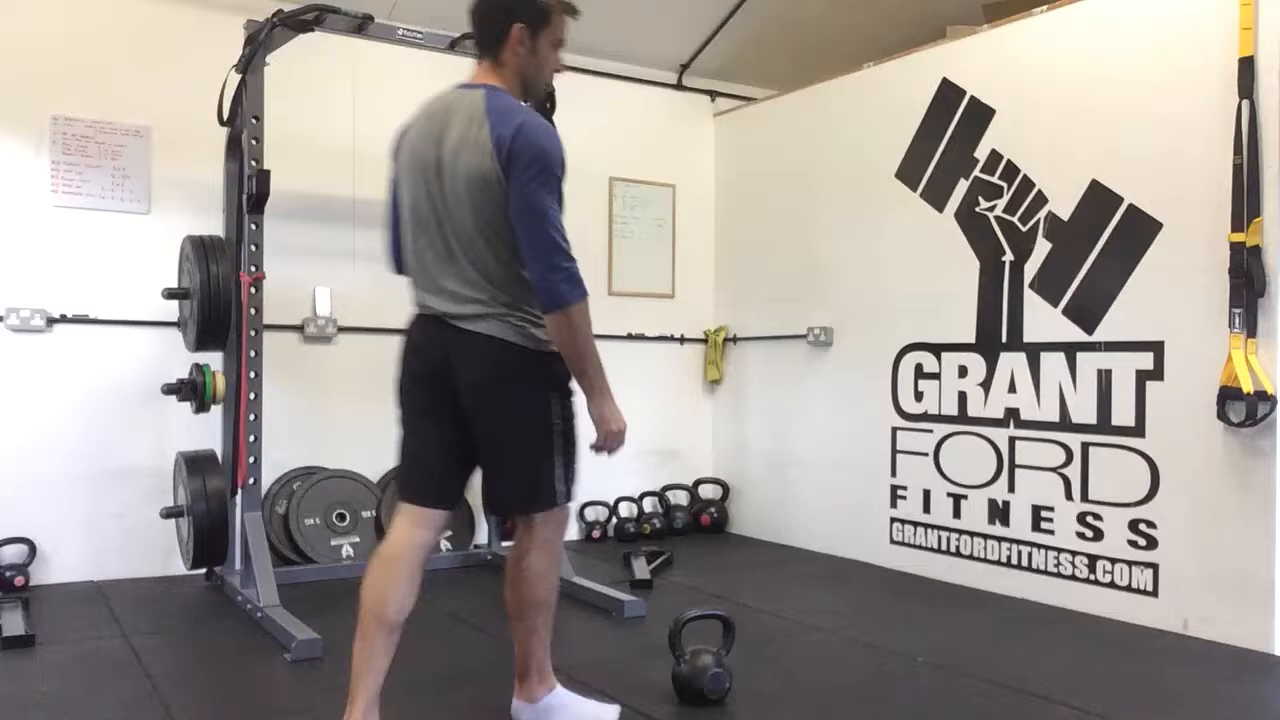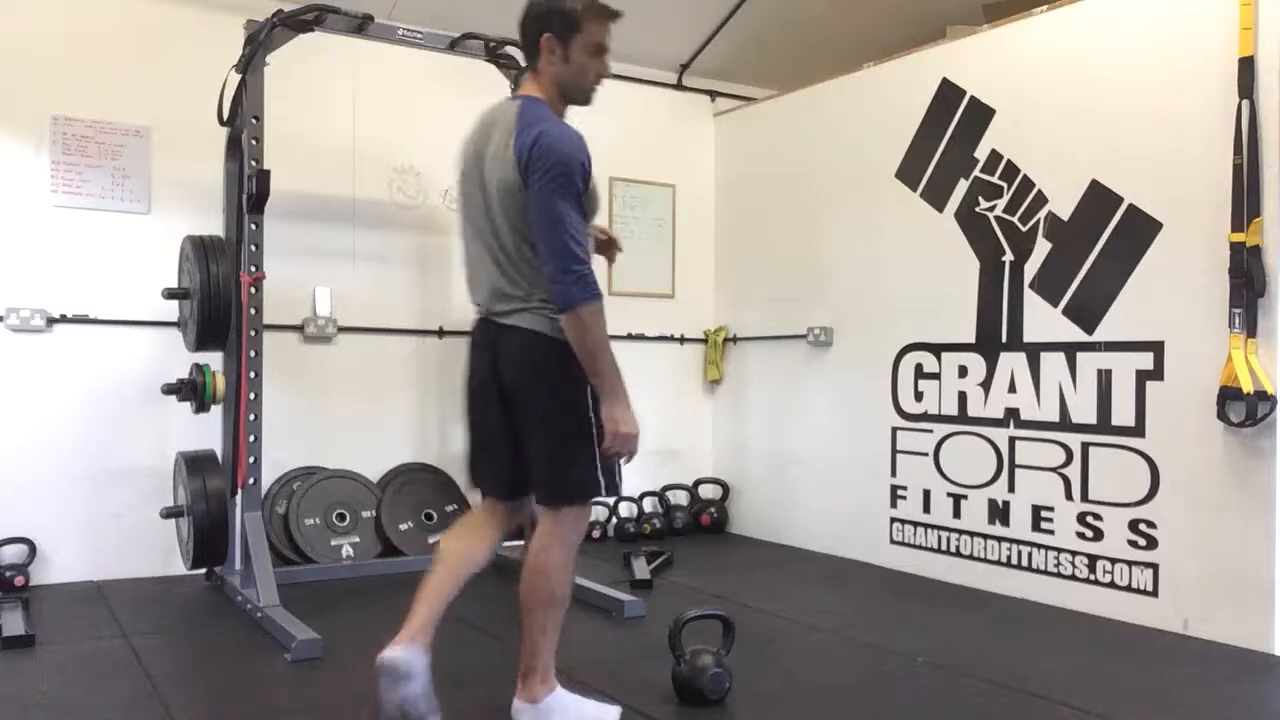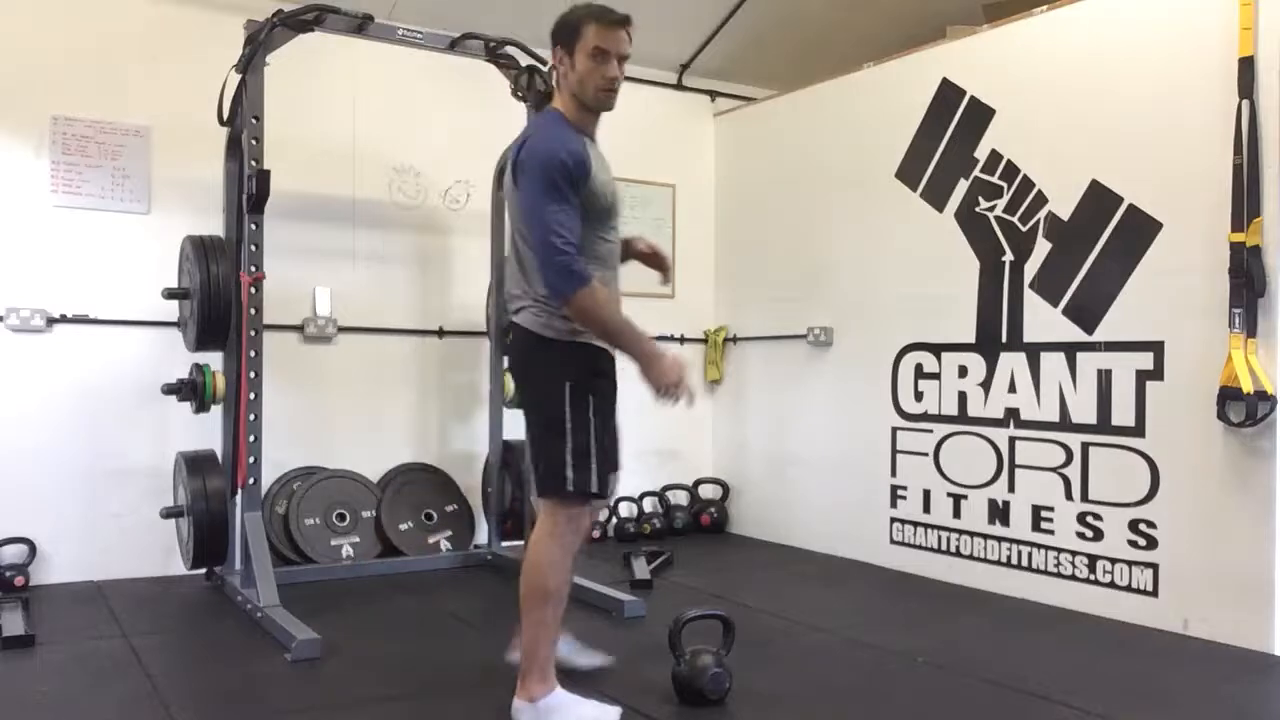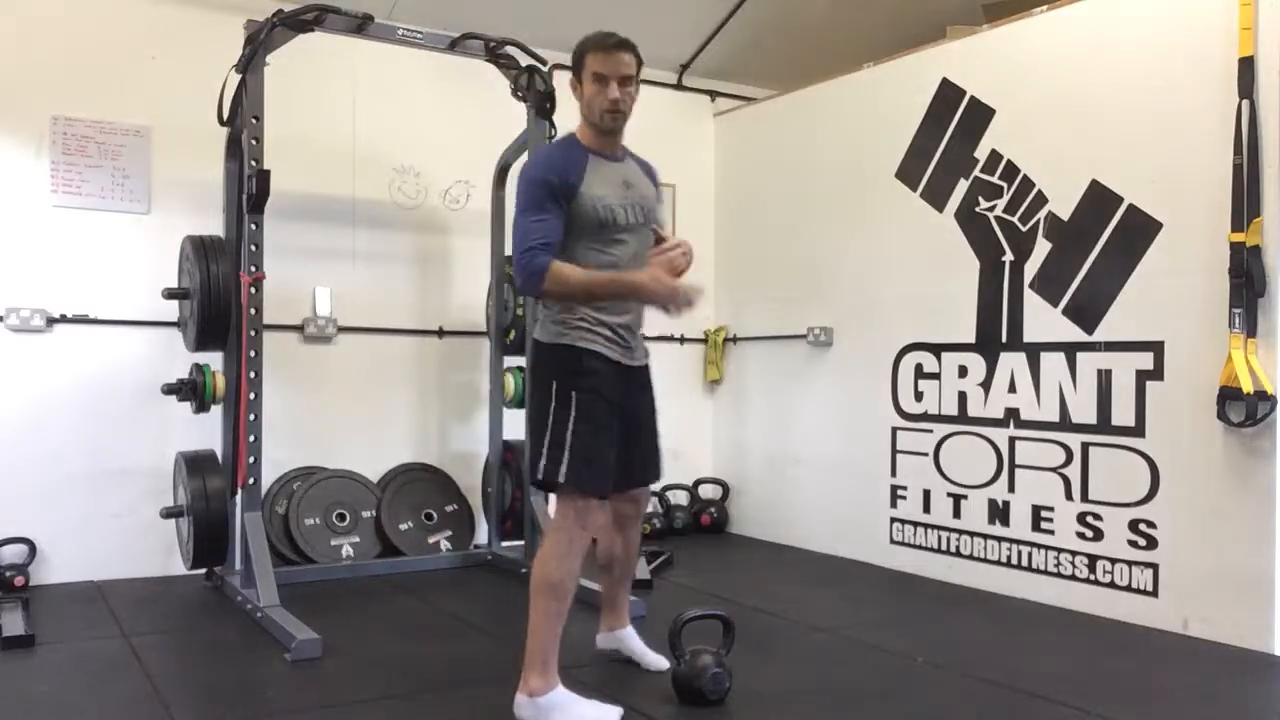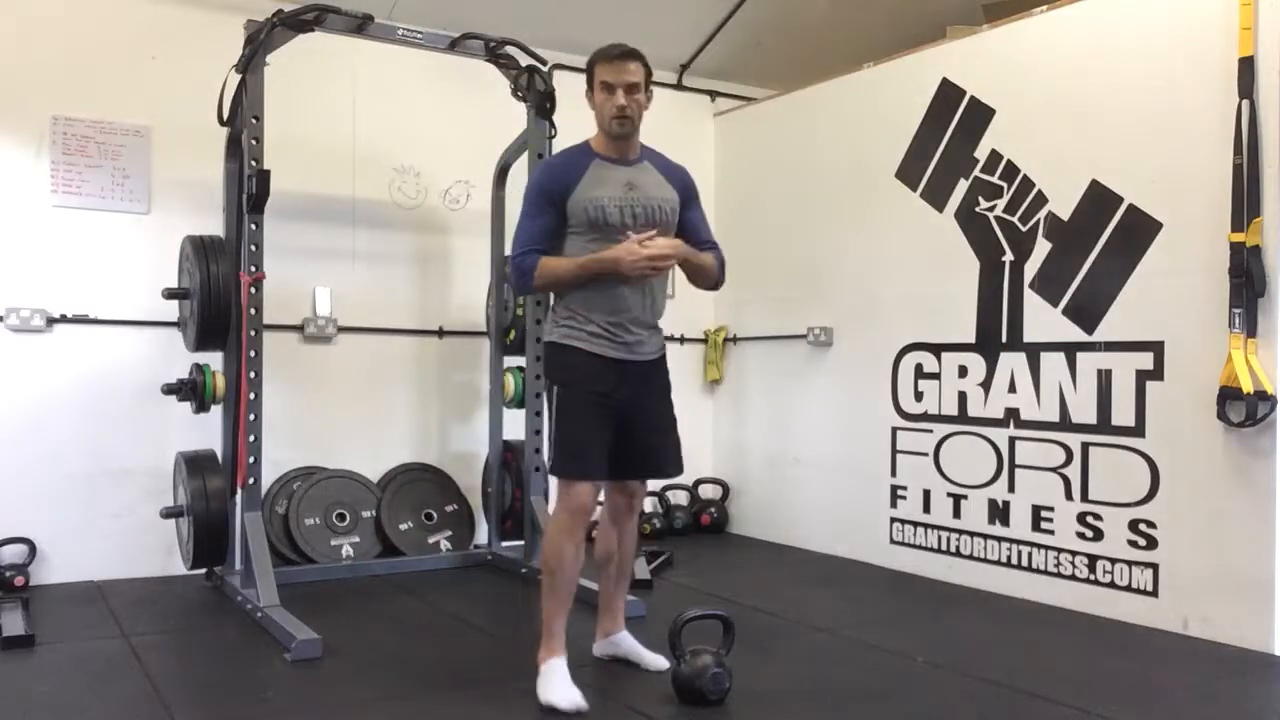
dt=0.2s
person 1, frame 1
left shoulder: (416, 127)
right shoulder: (526, 133)
right elbow: (552, 281)
right wrist: (599, 394)
left hip: (431, 343)
right hip: (509, 356)
left knee: (416, 522)
right knee: (539, 523)
person 1, frame 2
left shoulder: (495, 129)
right shoulder: (554, 142)
right elbow: (569, 284)
left wrist: (576, 237)
right wrist: (614, 397)
left hip: (494, 343)
right hip: (545, 349)
left knee: (497, 508)
right knee: (563, 515)
left ankle: (409, 645)
person 1, frame 3
left shoulder: (572, 146)
right shoulder: (550, 144)
right elbow: (560, 274)
left wrist: (632, 250)
right wrist: (648, 354)
left hip: (572, 350)
right hip: (561, 350)
left knee: (580, 502)
right knee: (567, 510)
left ankle: (536, 635)
person 1, frame 4
left shoulder: (643, 174)
right shoulder: (552, 168)
left elbow: (641, 265)
right elbow: (532, 272)
left wrist: (671, 260)
right wrist: (637, 283)
left hip: (629, 362)
right hip: (573, 358)
left knee: (629, 503)
right knee: (578, 511)
left ankle: (616, 626)
person 1, frame 5
left shoulder: (673, 178)
right shoulder: (557, 173)
left elbow: (714, 272)
right elbow: (525, 271)
left wrist: (680, 251)
right wrist: (606, 259)
left hip: (645, 360)
right hip: (579, 355)
left knee: (627, 497)
right knee: (576, 499)
left ankle: (612, 629)
right ankle: (552, 654)
